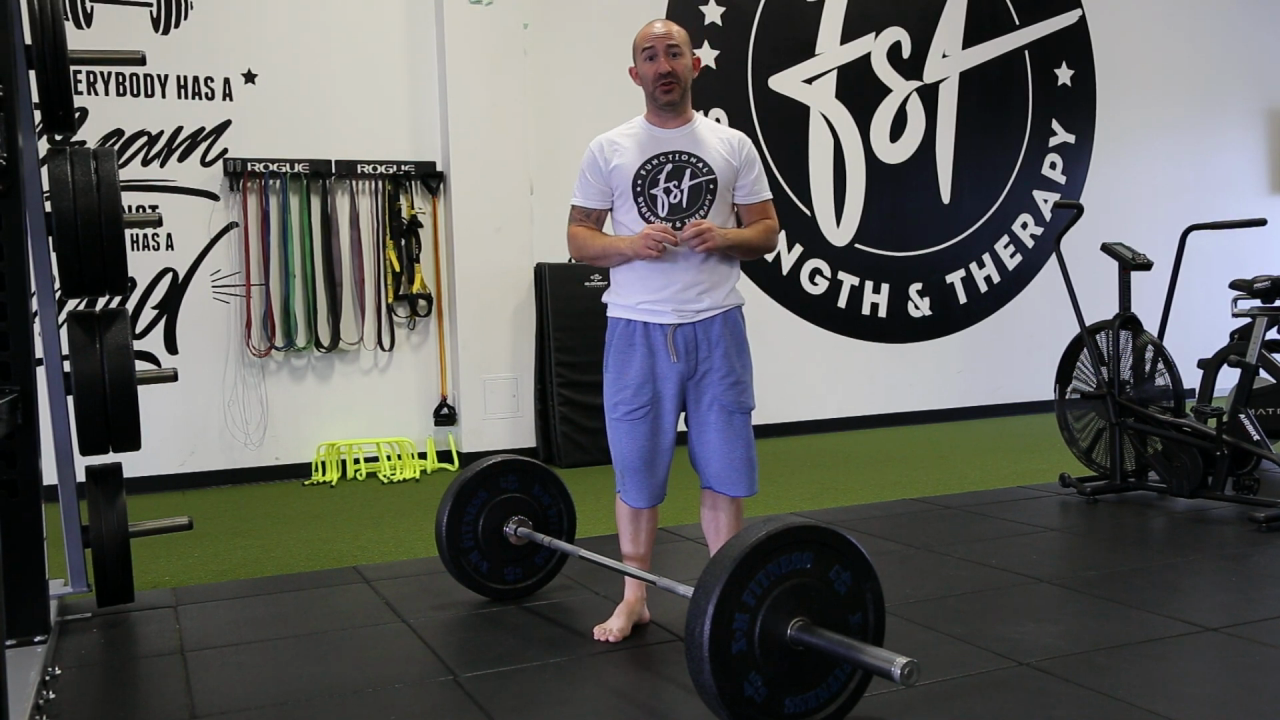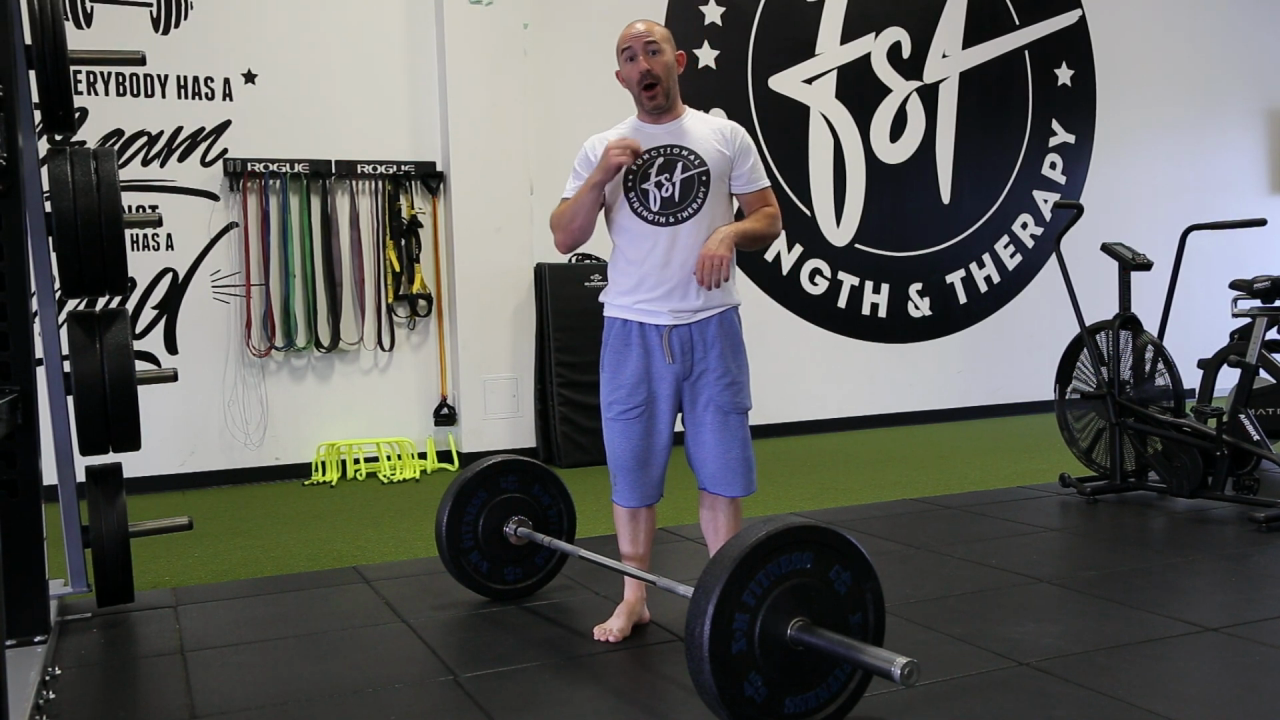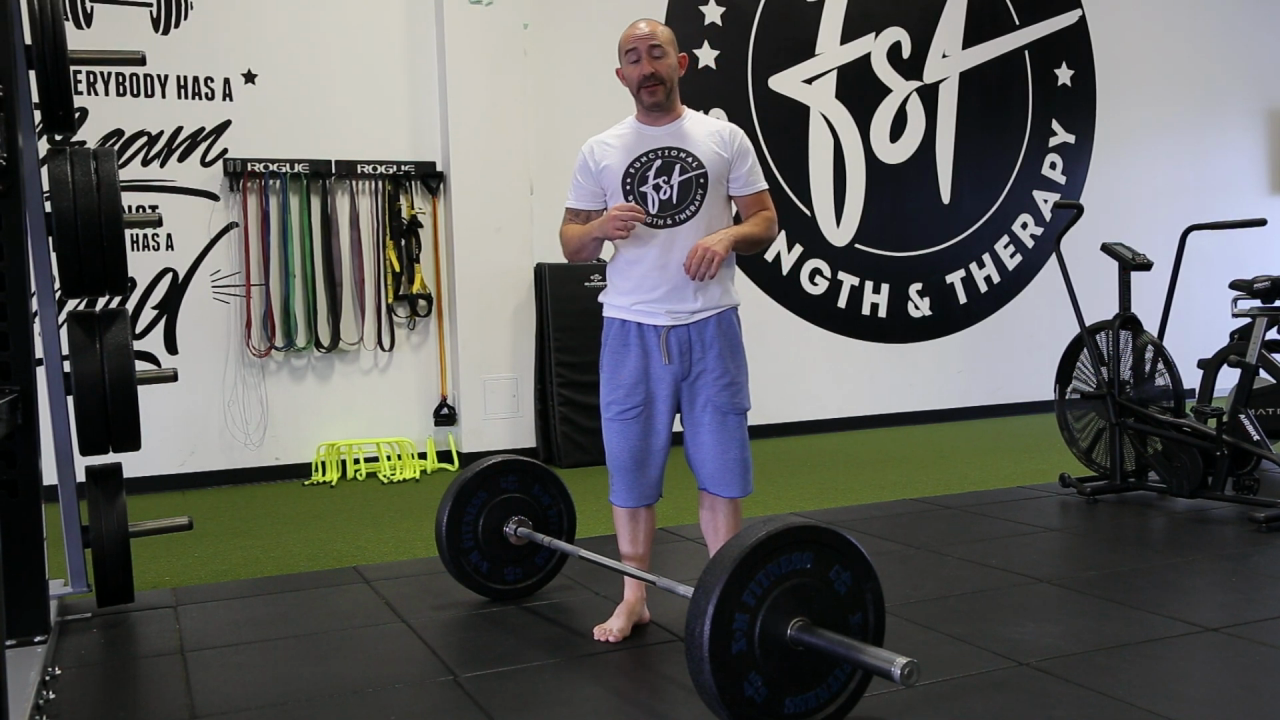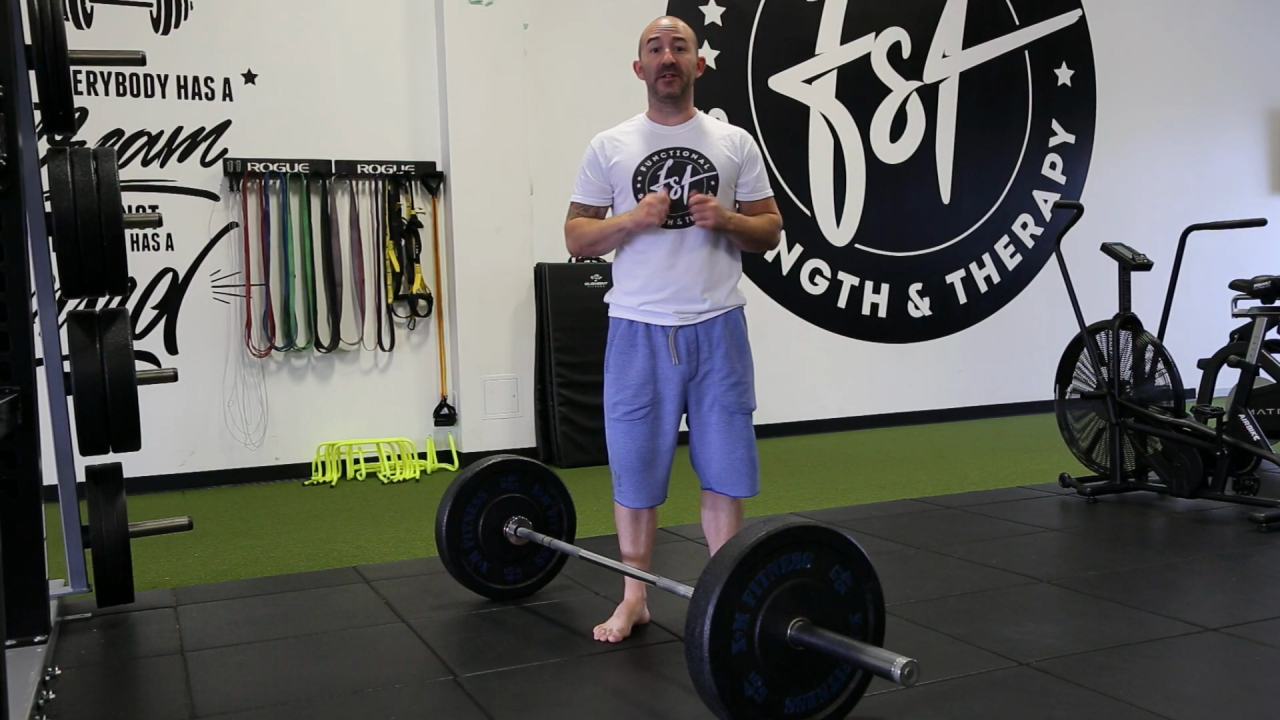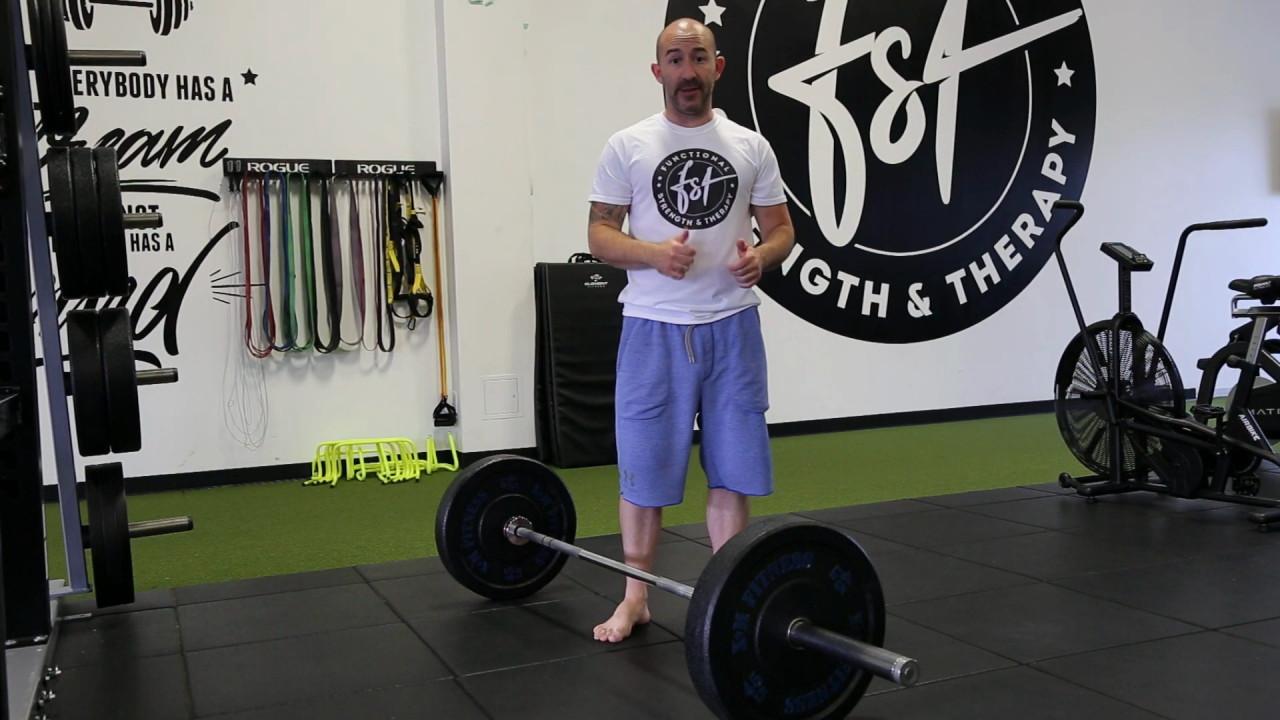
dt=0.5s
person 1, frame 1
left shoulder: (732, 145)
right shoulder: (608, 150)
left elbow: (767, 233)
right elbow: (579, 241)
left wrist: (724, 237)
right wrist: (630, 244)
left hip: (715, 326)
right hip: (637, 330)
left knee: (723, 466)
right knee: (637, 466)
right ankle: (634, 597)
person 1, frame 2
left shoulder: (726, 136)
right shoulder: (600, 148)
left elbow: (769, 217)
right elbow: (564, 237)
left wrist: (730, 233)
right wrist: (601, 177)
left hip: (710, 325)
right hip: (633, 329)
left knee: (721, 465)
right knee: (632, 464)
right ankle: (634, 597)
person 1, frame 3
left shoulder: (724, 138)
right shoulder: (599, 152)
left elbow: (765, 221)
right elbow: (570, 245)
left wrist: (727, 236)
right wrist: (600, 228)
left hip: (709, 325)
right hip: (631, 330)
left knee: (720, 466)
right knee: (631, 466)
right ankle: (633, 598)
person 1, frame 4
left shoulder: (735, 142)
right shoulder: (609, 146)
left elbow: (771, 228)
right elbow: (576, 237)
left wrist: (728, 221)
right wrist: (630, 219)
left hip: (717, 327)
right hip: (639, 330)
left knee: (724, 466)
right knee: (635, 465)
right ankle: (633, 597)
person 1, frame 5
left shoulder: (751, 146)
right shoulder: (627, 146)
left elbow: (781, 228)
right elbow: (599, 235)
left wrist: (761, 257)
right wrist: (653, 253)
left hip: (731, 327)
right hip: (653, 329)
left knee: (732, 468)
right knee: (644, 465)
right ankle: (635, 598)
